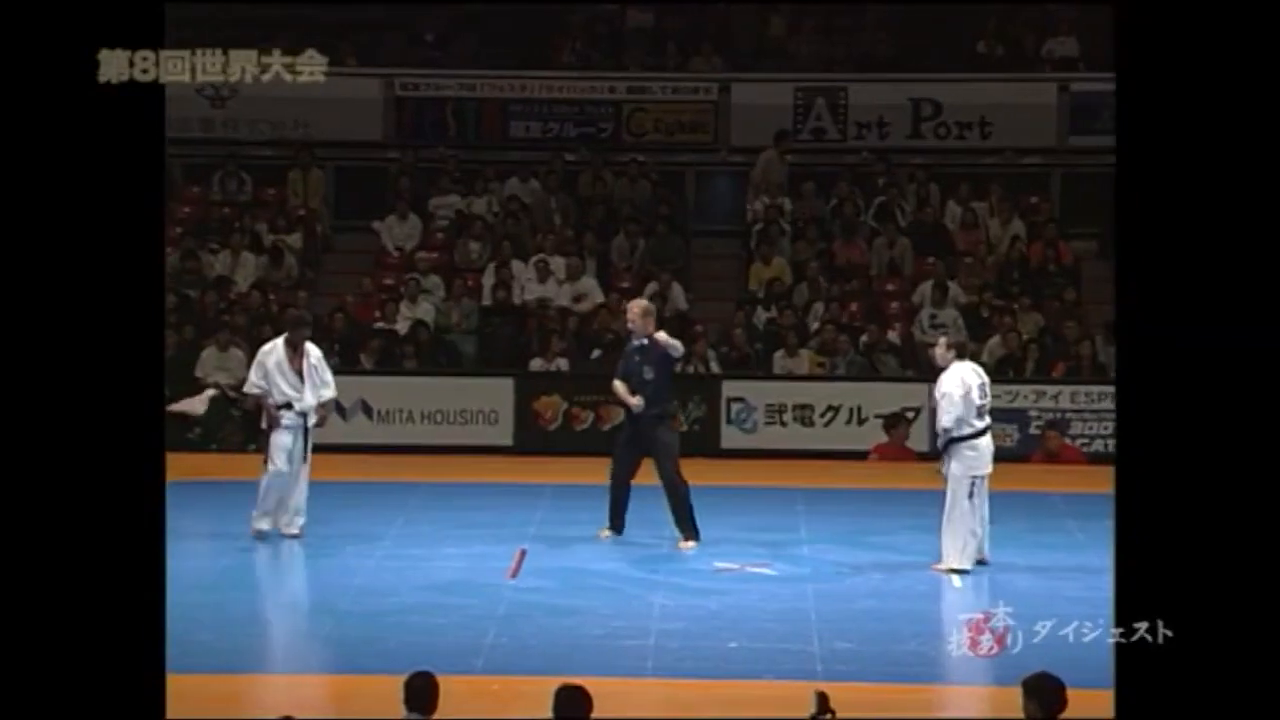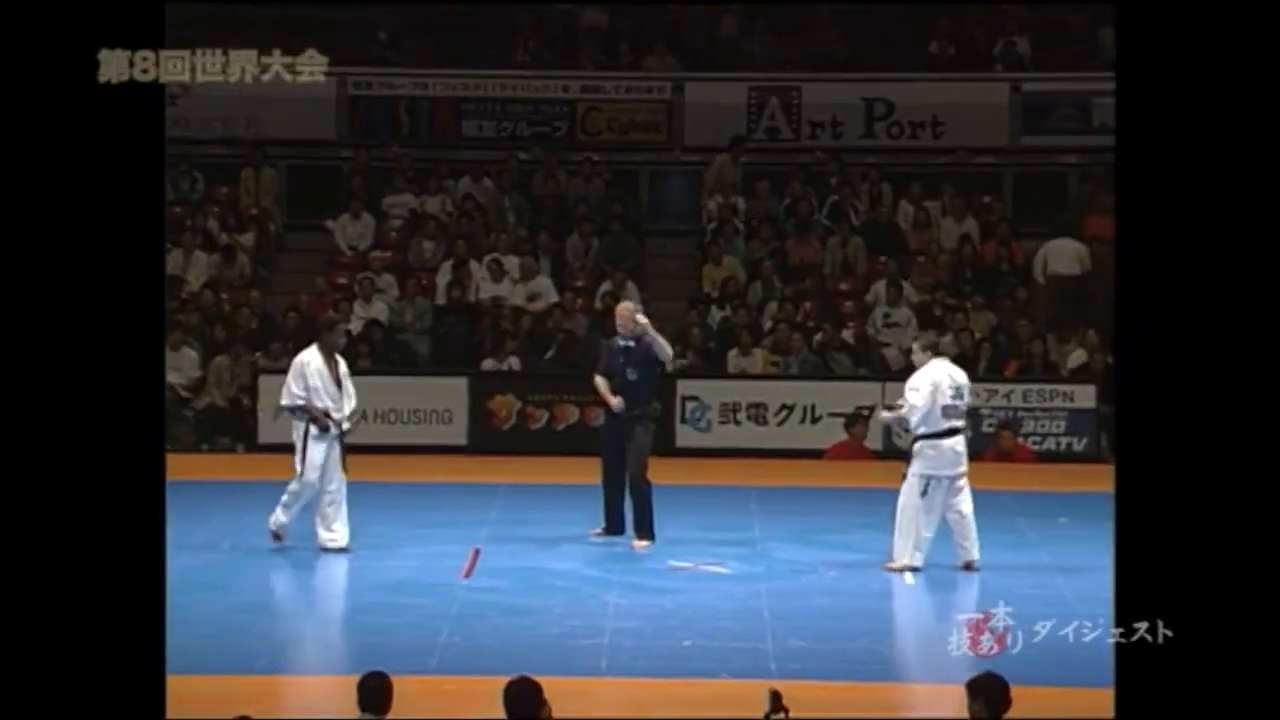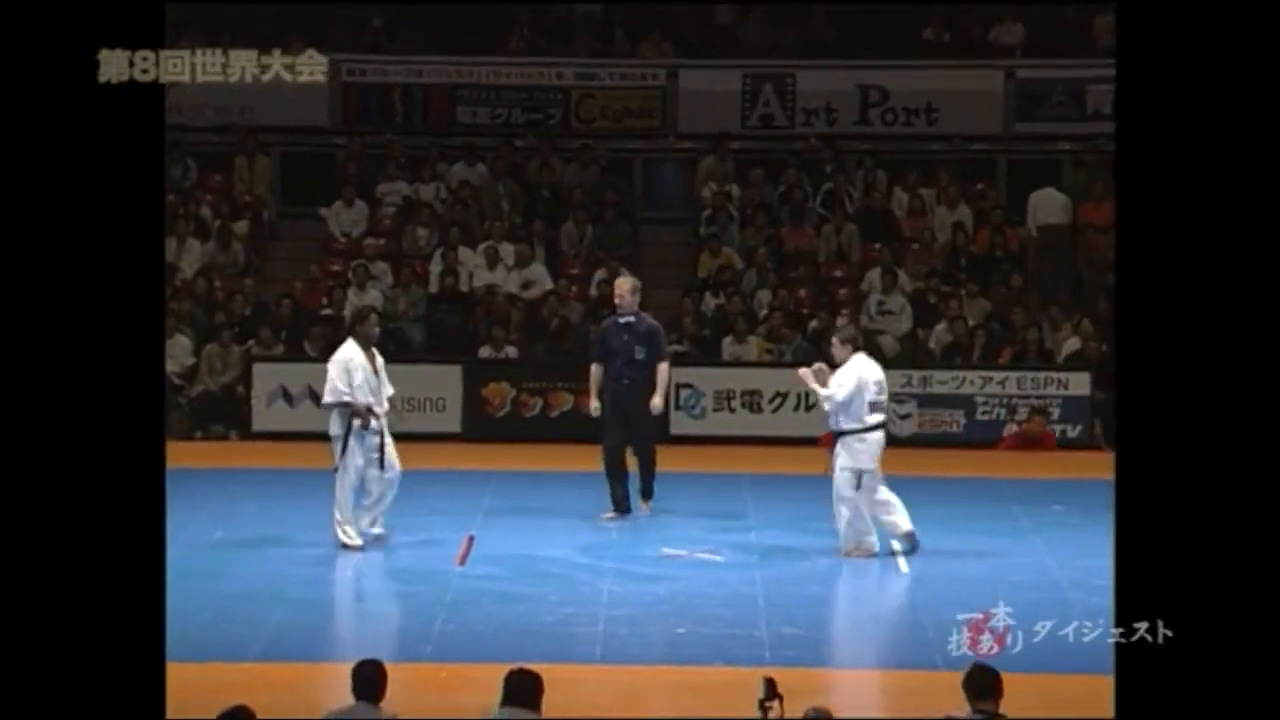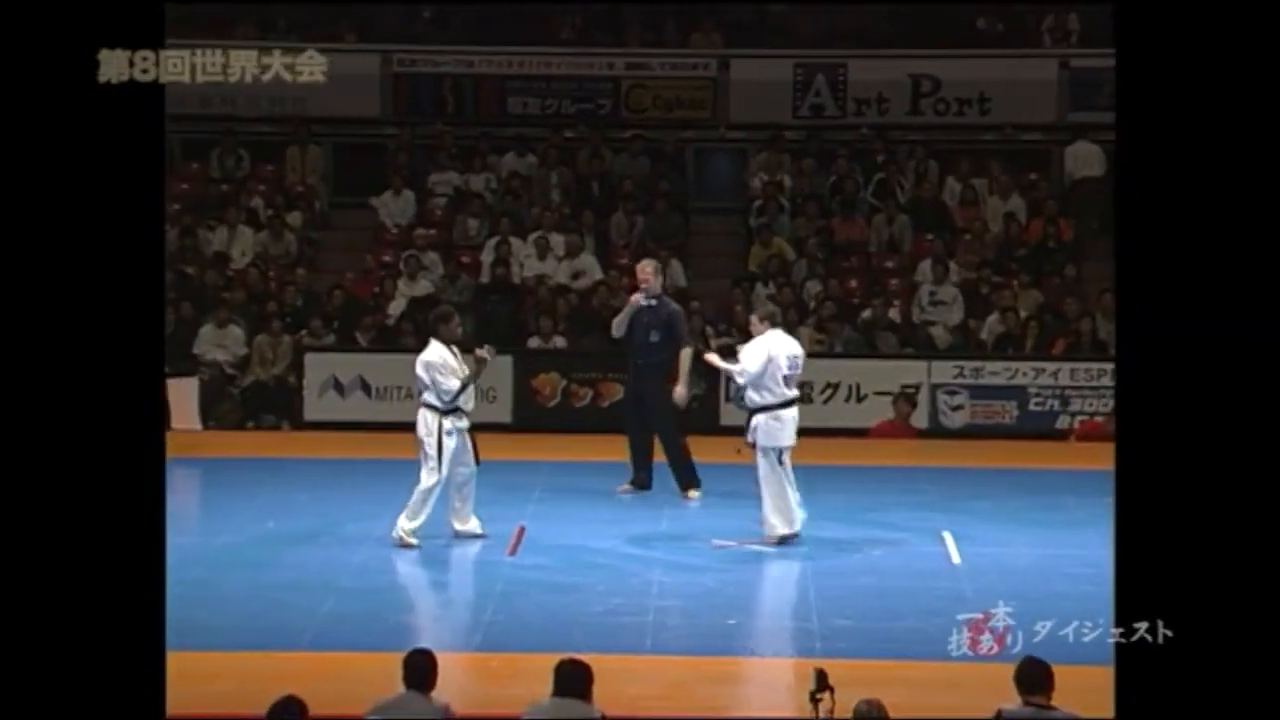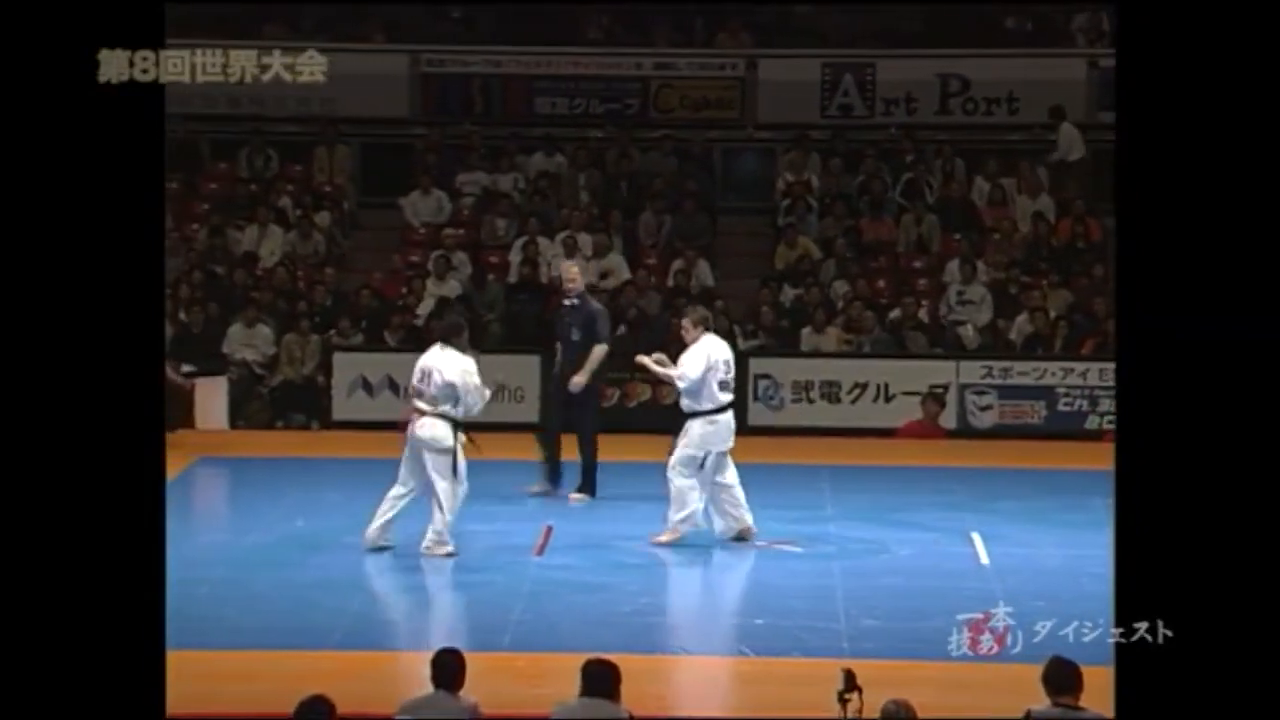
dt=1s
person 1, frame 1
left shoulder: (661, 347)
right shoulder: (630, 349)
left elbow: (678, 351)
right elbow: (618, 381)
left wrist: (667, 341)
right wrist: (629, 399)
left hip: (661, 420)
right hip: (634, 419)
left knee: (671, 476)
right knee: (619, 473)
left ankle: (689, 533)
right ankle: (615, 526)
person 1, frame 2
left shoulder: (647, 345)
right shoulder: (612, 346)
left elbow: (668, 356)
right elbow: (600, 376)
left wrist: (649, 331)
right wrist: (610, 398)
left hip: (640, 419)
right hip: (615, 417)
left knee: (636, 474)
right knee: (611, 473)
left ankle: (644, 533)
right ankle: (613, 525)
person 1, frame 3
left shoulder: (651, 327)
right shoulder: (607, 327)
left elbow: (663, 363)
right elbow: (598, 364)
left wrist: (659, 395)
right wrist: (594, 397)
left hip: (642, 397)
right hip: (614, 395)
left knee: (644, 450)
right knee: (612, 451)
left ankle: (645, 497)
right ankle: (620, 506)
person 1, frame 4
left shoulder: (672, 310)
right shoulder: (636, 307)
left elbow: (685, 348)
right elbow: (616, 333)
left wrist: (682, 383)
right wrist: (629, 309)
left hip: (660, 379)
right hip: (637, 376)
left knee: (669, 431)
right knee: (636, 430)
left ankle: (690, 484)
right ankle: (641, 479)
person 1, frame 5
left shoulder: (594, 309)
right shoulder: (563, 309)
left elbow: (602, 345)
left wrist: (584, 375)
right wrist: (556, 375)
left hip: (584, 379)
right hip: (562, 377)
left knee: (586, 434)
right knee: (548, 426)
left ankle: (587, 488)
right ankle: (551, 479)
person 2, frame 1
left shoulder: (314, 353)
right shoulder: (269, 351)
left elbow: (325, 384)
right elbow: (256, 385)
left wrist: (323, 409)
right wrist: (268, 409)
left hip: (304, 420)
right hip: (280, 419)
left knee: (299, 474)
right knee: (277, 470)
left ankle: (291, 524)
right ankle: (262, 519)
person 2, frame 2
left shoulder: (340, 362)
right shoulder: (305, 360)
left elbow: (347, 395)
right elbow: (294, 397)
left wrist: (349, 416)
right wrist: (316, 416)
left hip: (335, 429)
right hip: (312, 429)
left knee: (334, 485)
right knee: (307, 480)
left ankle: (333, 537)
right ankle: (278, 522)
person 2, frame 3
left shoulder: (373, 354)
right shoulder: (344, 356)
right elbow: (335, 395)
left wrist: (392, 404)
right wrist: (359, 410)
left hip: (375, 423)
right hip: (351, 426)
left knee: (390, 471)
right knee: (348, 481)
left ankle: (369, 522)
right ankle: (347, 534)
person 2, frame 4
left shoulder: (452, 351)
right shoulder: (432, 357)
left elbow: (462, 386)
right elbow: (452, 393)
left wrist: (480, 365)
right wrist: (477, 369)
left hip: (454, 421)
right hip: (436, 423)
left knee: (465, 472)
right knee: (433, 477)
left ankle: (464, 523)
right ankle: (405, 530)
person 2, frame 5
left shoulder: (428, 356)
right shoulder: (464, 364)
left elbow: (415, 391)
right elbow: (473, 404)
right wrist: (488, 391)
left hip: (419, 426)
right hip: (440, 431)
left knee: (406, 484)
right knee: (450, 488)
left ankle: (375, 535)
right ankle: (437, 543)
person 3, frame 1
left shoulder: (951, 377)
right shoulder: (976, 370)
left elbow: (948, 420)
left wrist: (942, 440)
left hip: (965, 448)
right hip: (979, 442)
left knee: (961, 507)
right knee: (974, 504)
left ankle: (957, 560)
right ankle: (977, 551)
person 3, frame 2
left shoulder: (923, 376)
right shoulder: (960, 374)
left elbow: (914, 414)
left wrist: (892, 417)
left hip: (931, 448)
right hip: (955, 445)
left knee: (915, 504)
right knee: (960, 504)
left ankle: (907, 557)
right ankle: (970, 556)
person 3, frame 3
left shoulder: (850, 370)
right shoulder: (872, 366)
left elbow: (833, 401)
left wrist: (811, 382)
right wrist: (827, 378)
left hip: (854, 440)
right hip: (872, 435)
left knee: (847, 494)
right knee: (873, 489)
left ankle: (862, 544)
right ankle: (903, 529)
person 3, frame 4
left shoulder: (763, 345)
right shoulder: (792, 344)
left elbow: (743, 373)
left wrist: (716, 361)
right wrist: (746, 357)
left hip: (770, 418)
right hip: (784, 413)
left knee: (774, 474)
right knee: (774, 471)
left ankle: (784, 527)
right ankle: (790, 520)
person 3, frame 5
left shoulder: (701, 349)
right shoulder: (720, 346)
left elbow: (685, 379)
left wrist: (653, 367)
right wrist: (668, 366)
left hip: (706, 422)
right hip: (721, 418)
left knee: (680, 470)
right knee: (722, 476)
left ankle: (678, 526)
right ankle: (742, 525)
